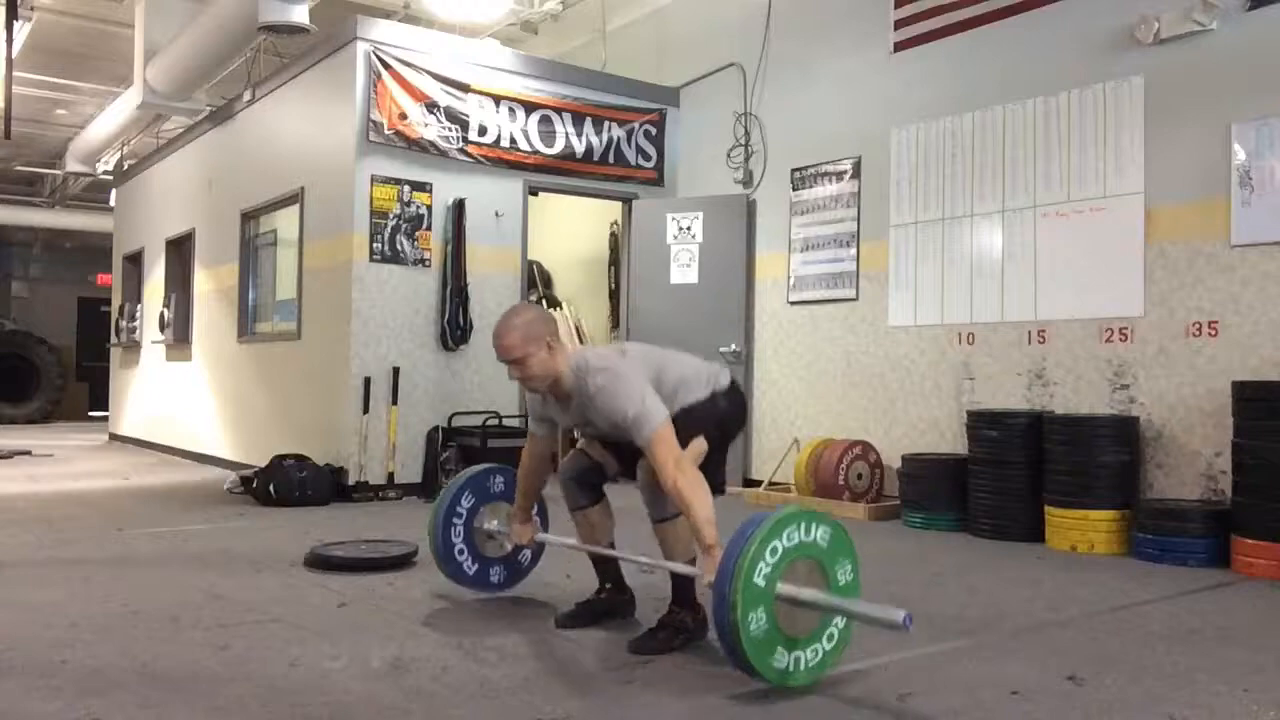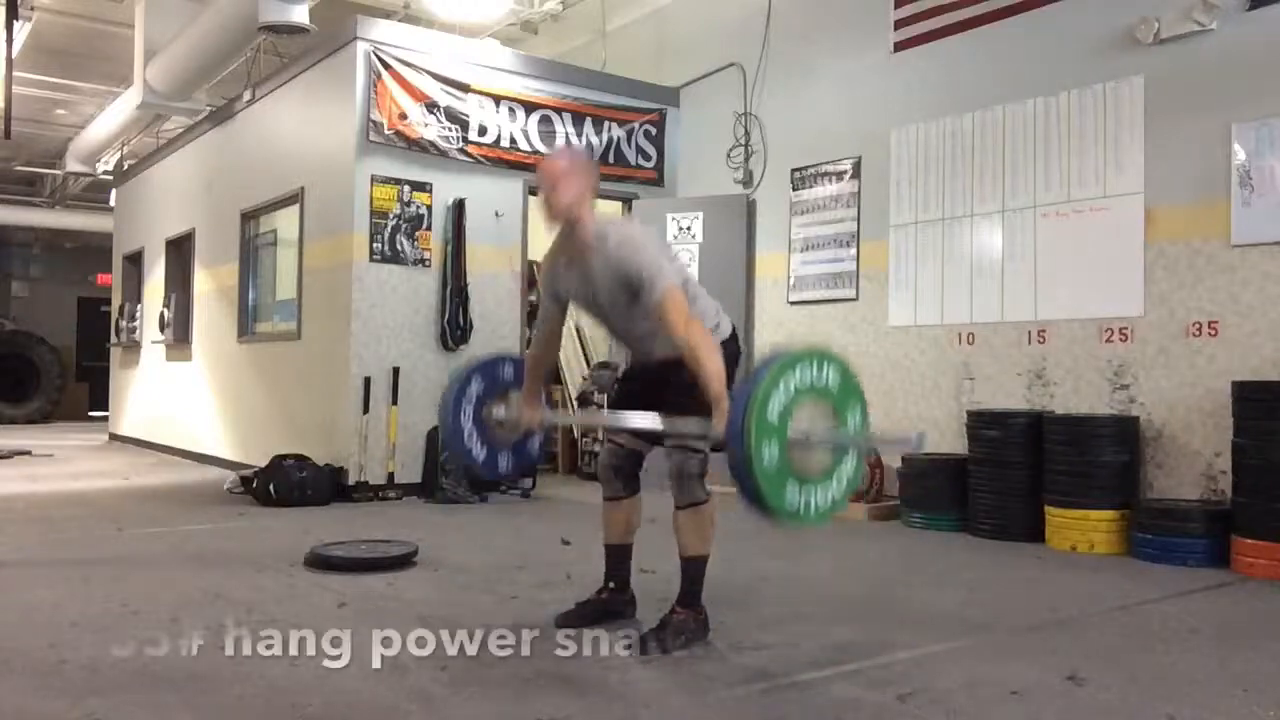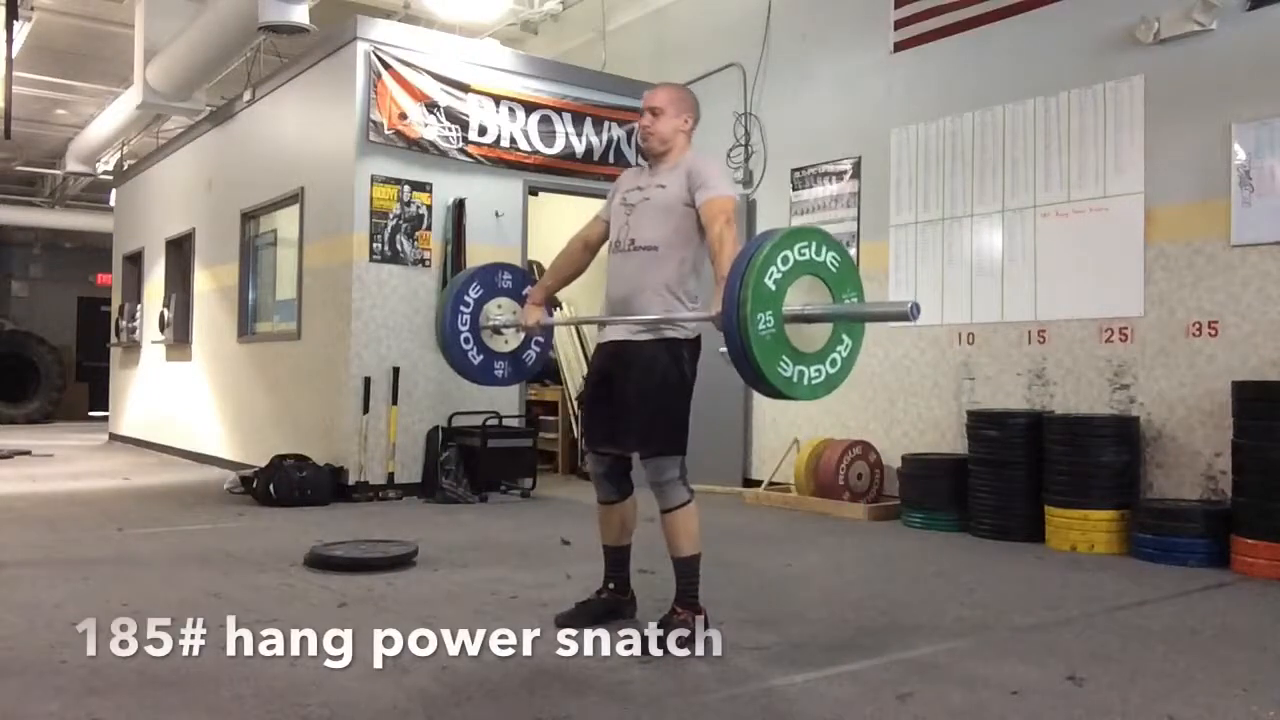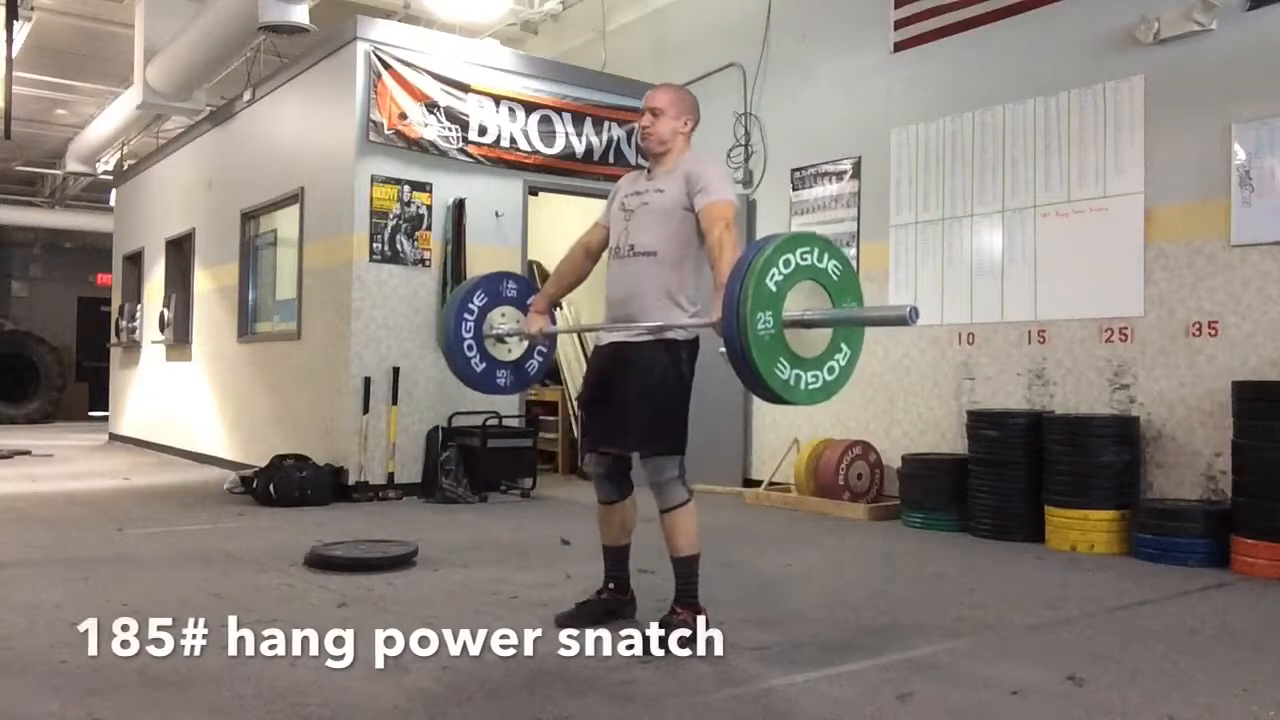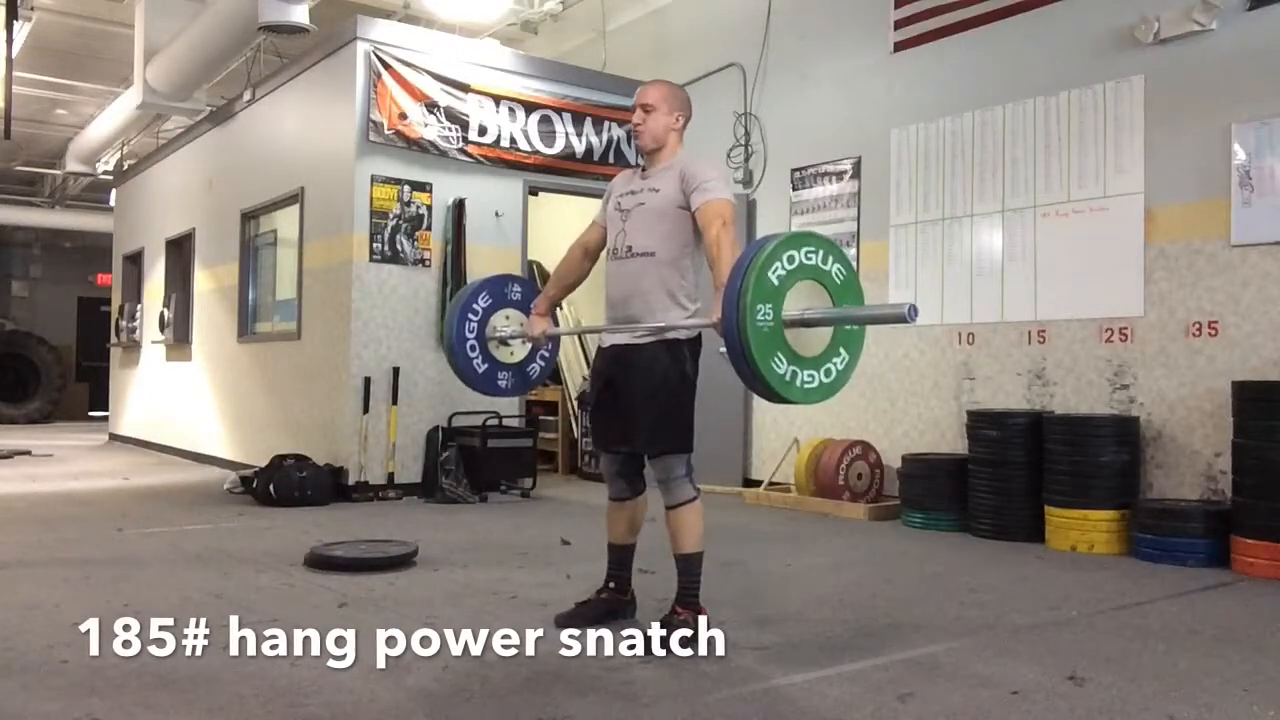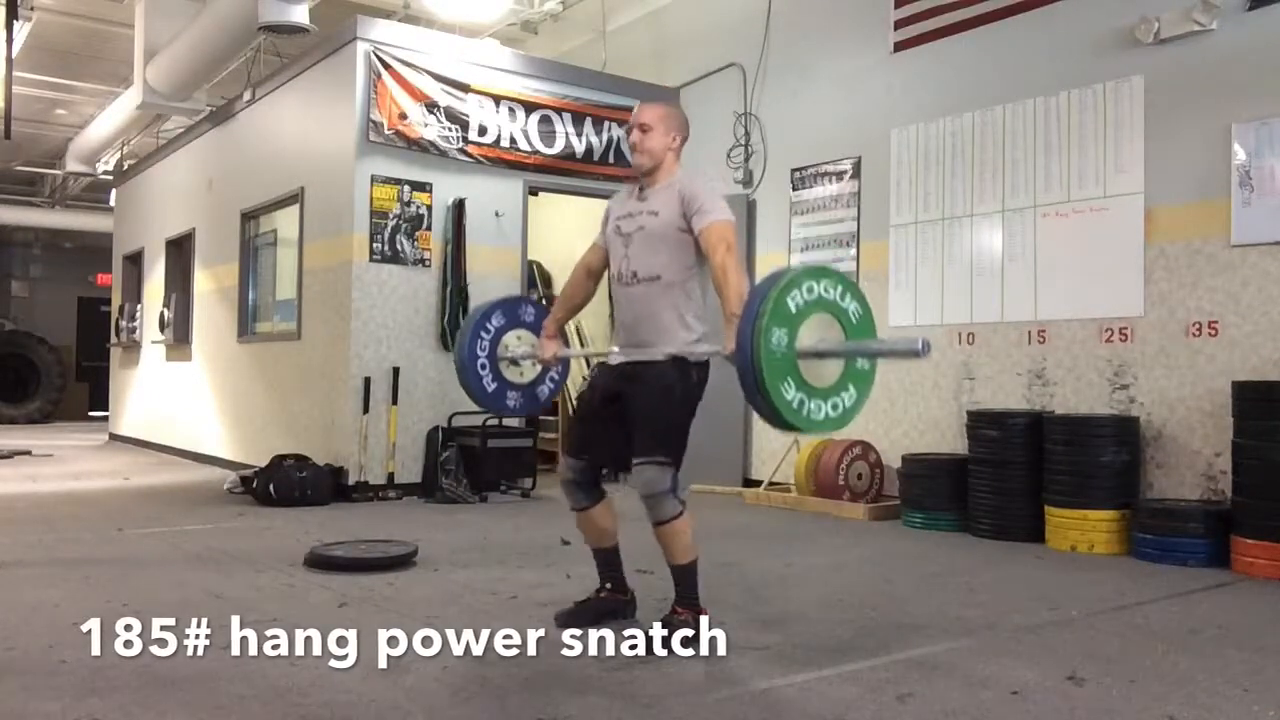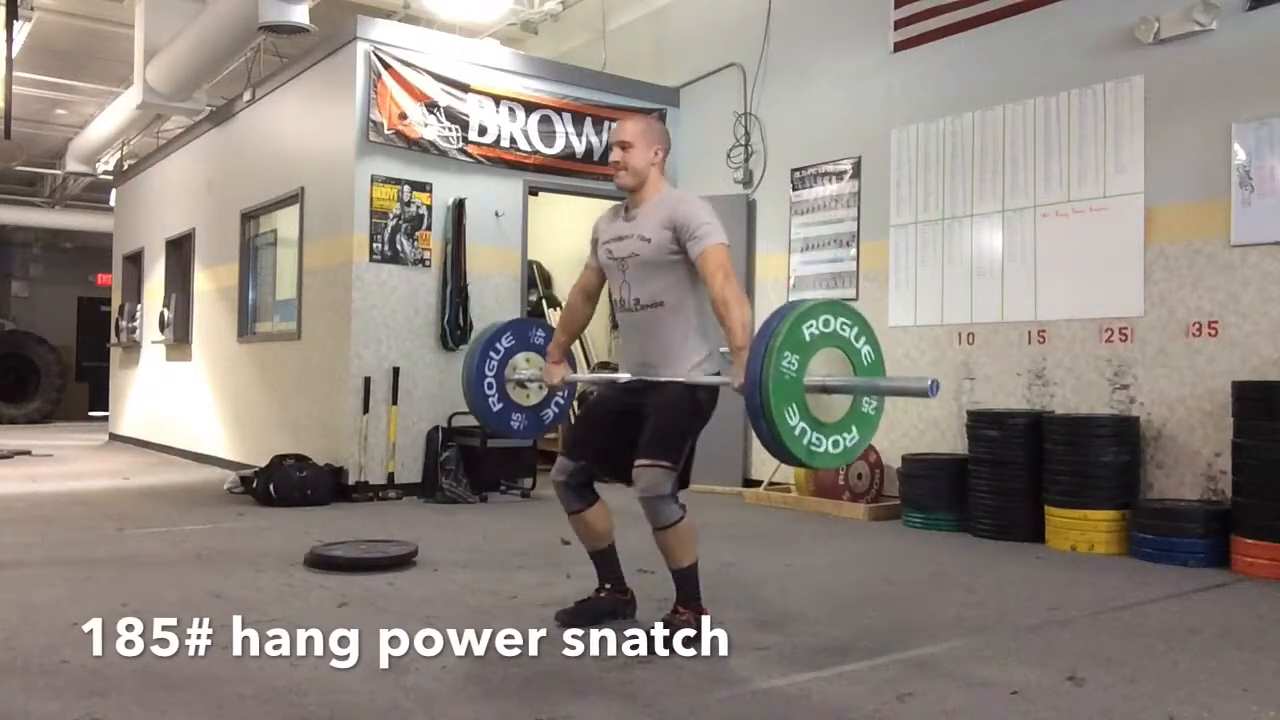
dt=0.4s
person 1, frame 1
left shoulder: (612, 382)
right shoulder: (541, 393)
left elbow: (675, 470)
right elbow: (535, 456)
left wrist: (712, 550)
right wrist: (521, 516)
left hip: (710, 400)
right hip: (654, 414)
left knee: (654, 475)
right knee: (576, 472)
left ankle: (686, 612)
right ankle: (613, 591)
person 1, frame 2
left shoulder: (628, 244)
right shoulder: (557, 263)
left elbow: (688, 328)
right elbow: (546, 336)
left wrist: (723, 407)
right wrist: (530, 400)
left hip: (705, 341)
right hip: (649, 359)
left knee: (685, 463)
right knee: (614, 464)
left ankle: (690, 610)
right ankle: (616, 592)
person 1, frame 3
left shoulder: (700, 171)
right shoulder: (629, 181)
left elbow: (721, 226)
right elbow: (585, 243)
left wrist: (726, 294)
right wrist: (536, 298)
left hip: (665, 342)
right hip: (613, 340)
left knee: (664, 472)
right knee: (605, 467)
left ankle: (689, 609)
right ankle: (616, 591)
person 1, frame 4
left shoulder: (700, 174)
right shoulder: (626, 185)
left elbow: (721, 231)
right elbow: (587, 248)
left wrist: (726, 298)
right wrist: (541, 304)
left hip: (662, 343)
right hip: (611, 343)
left knee: (663, 471)
right knee: (604, 468)
left ankle: (689, 608)
right ankle: (616, 591)
person 1, frame 5
left shoulder: (695, 175)
right shoulder: (620, 185)
left elbow: (719, 230)
right elbow: (584, 250)
left wrist: (725, 298)
right wrist: (541, 308)
left hip: (666, 344)
right hip: (615, 345)
left knee: (672, 472)
right knee: (619, 472)
left ankle: (689, 608)
right ankle: (617, 591)
person 1, frame 6
left shoulder: (693, 194)
right shoulder: (620, 204)
left elbow: (723, 254)
right elbow: (588, 271)
left wrist: (737, 324)
right wrist: (550, 329)
left hip: (673, 363)
right hip: (621, 363)
left knee: (653, 480)
right knee: (577, 473)
left ankle: (689, 609)
right ankle: (614, 591)
person 1, frame 7
left shoulder: (684, 211)
right shoulder: (608, 224)
left elbow: (722, 281)
right elbow: (583, 295)
left wrist: (743, 356)
right wrist: (555, 355)
left hip: (685, 378)
right hip: (632, 378)
left knee: (652, 483)
right knee: (569, 473)
left ankle: (691, 609)
right ankle: (614, 590)
